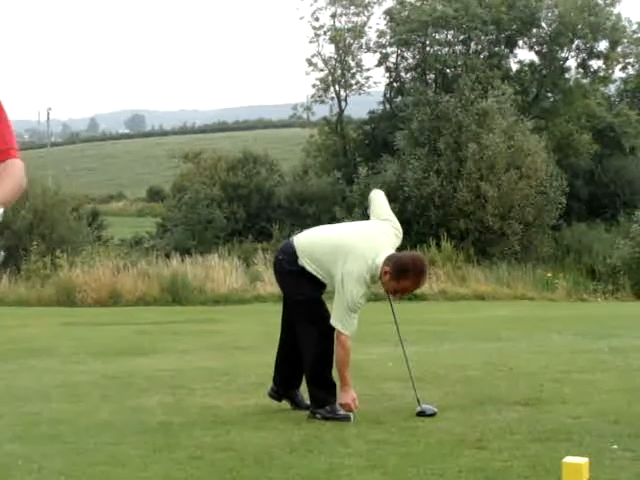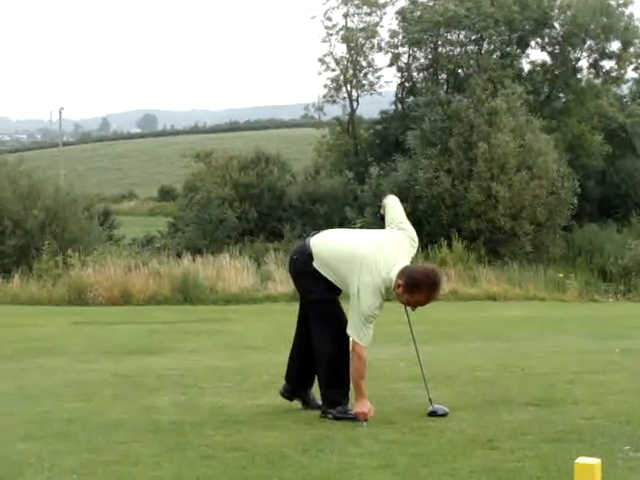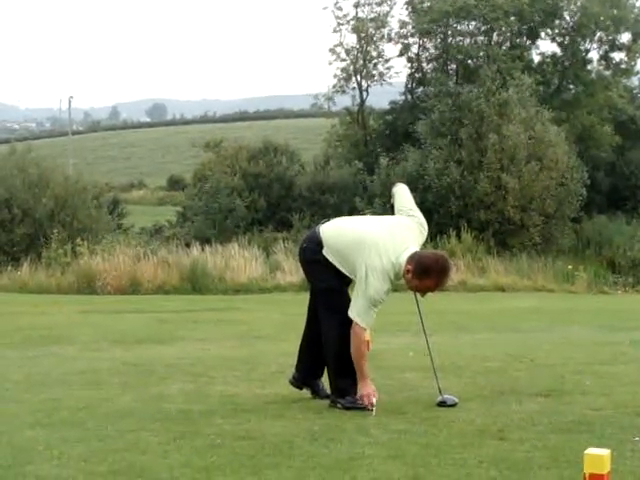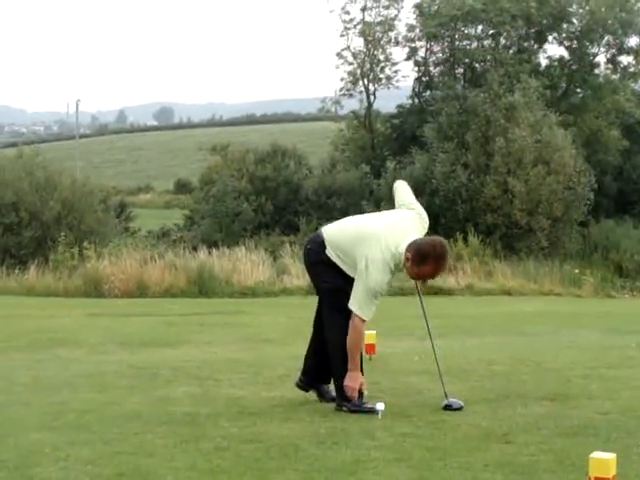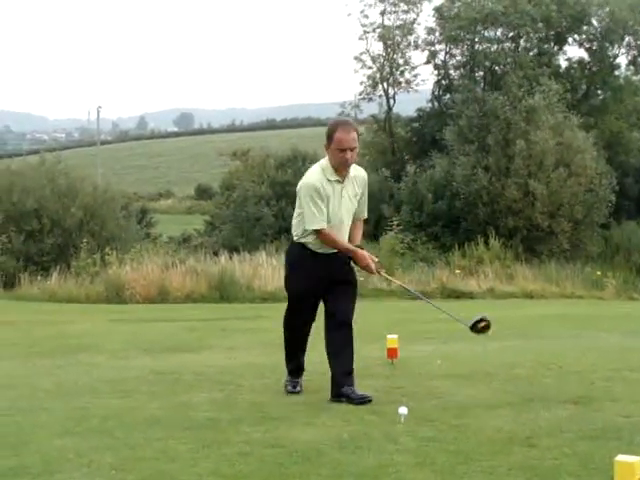
dt=1s
person 1, frame 1
left shoulder: (392, 231)
right shoulder: (356, 279)
left elbow: (376, 194)
right elbow: (342, 337)
right wrist: (346, 388)
left hip: (305, 255)
right hip: (292, 264)
left knee: (298, 326)
right knee: (320, 331)
left ankle: (284, 386)
right ankle: (322, 403)
person 1, frame 2
left shoulder: (408, 241)
right shoulder: (371, 290)
left elbow: (390, 200)
right elbow: (358, 347)
right wrist: (361, 399)
left hip: (322, 256)
right hip: (307, 264)
left knee: (313, 325)
right knee: (334, 332)
left ankle: (296, 385)
right ankle: (334, 403)
person 1, frame 3
left shoulder: (418, 227)
right shoulder: (379, 276)
left elbow: (399, 188)
right elbow: (358, 329)
right wrist: (364, 382)
left hip: (333, 245)
right hip: (317, 253)
left knee: (324, 314)
right knee: (340, 320)
left ankle: (306, 375)
right ankle: (343, 393)
person 1, frame 4
left shoulder: (419, 222)
right shoulder: (379, 268)
left elbow: (400, 184)
right elbow: (357, 321)
right wrist: (354, 371)
left hip: (338, 249)
right hip: (323, 256)
left knee: (330, 319)
right knee: (341, 322)
left ankle: (313, 379)
right ankle: (348, 396)
person 1, frame 5
left shoulder: (360, 177)
right shoulder: (312, 182)
right elbow: (320, 231)
left wrist: (357, 250)
right wrist: (356, 252)
left hip: (339, 258)
right hip: (306, 257)
left knee: (341, 322)
right knee: (299, 320)
left ankle: (343, 387)
right ankle: (294, 373)
